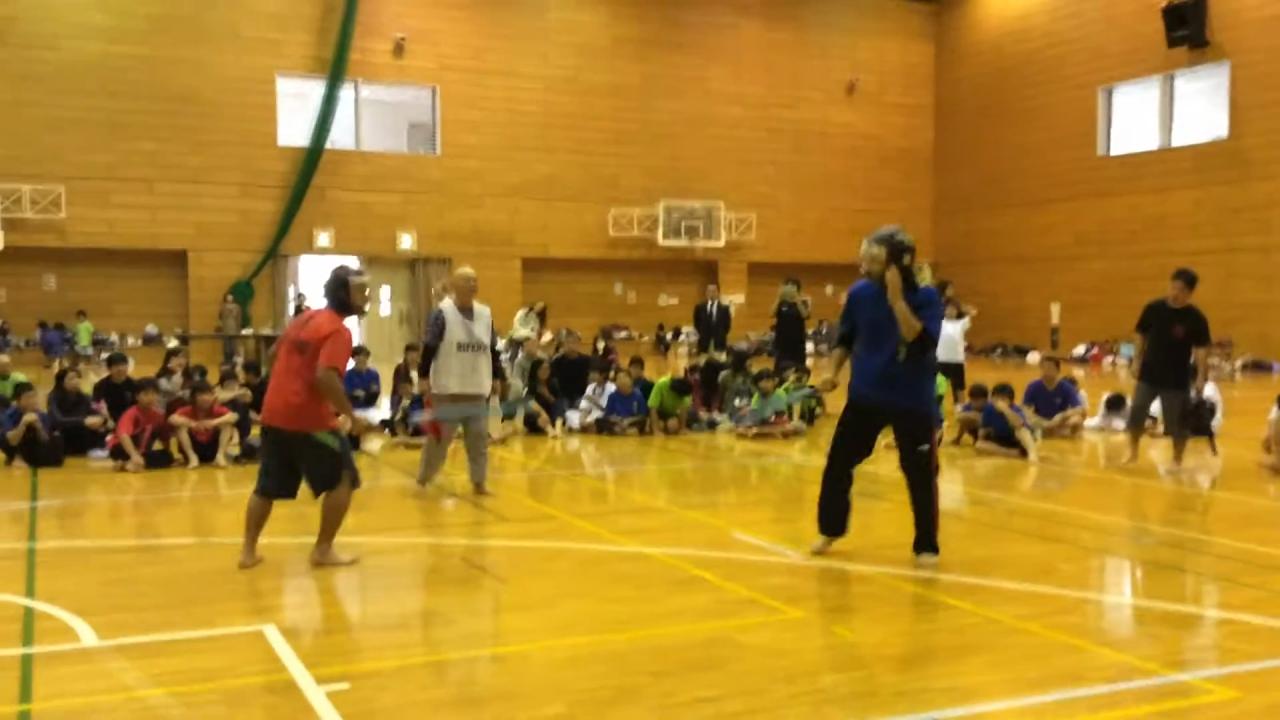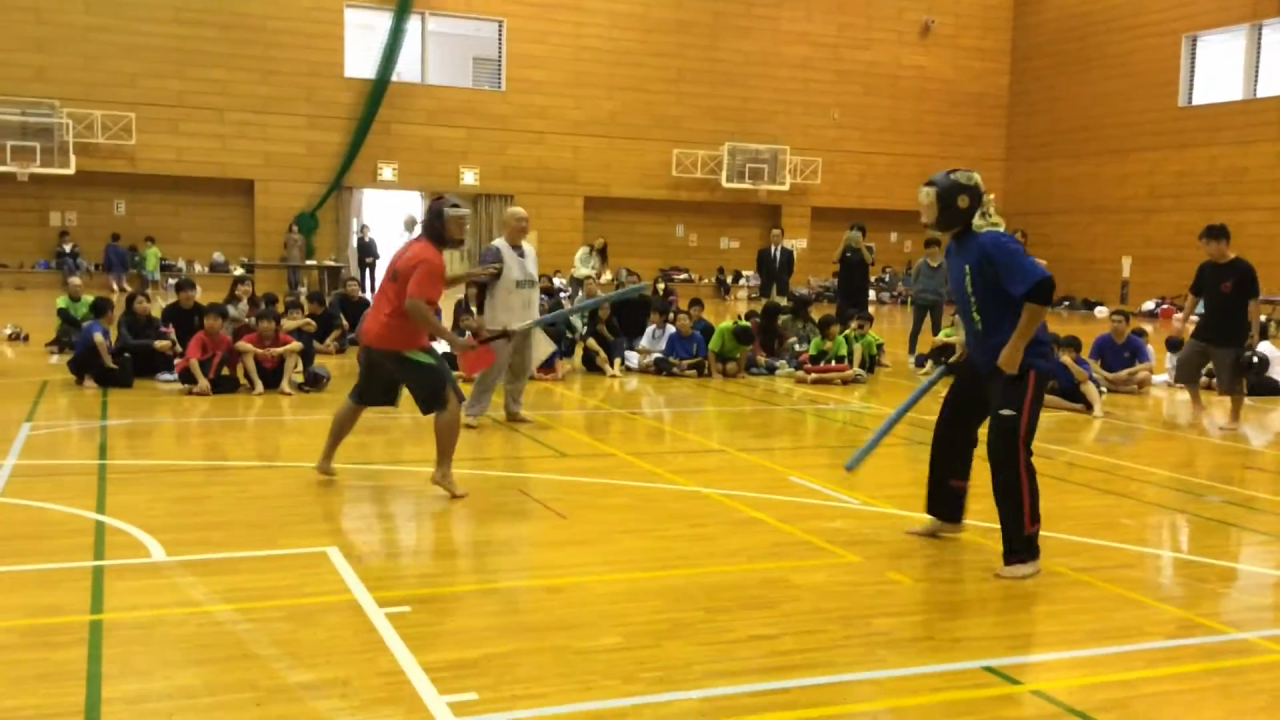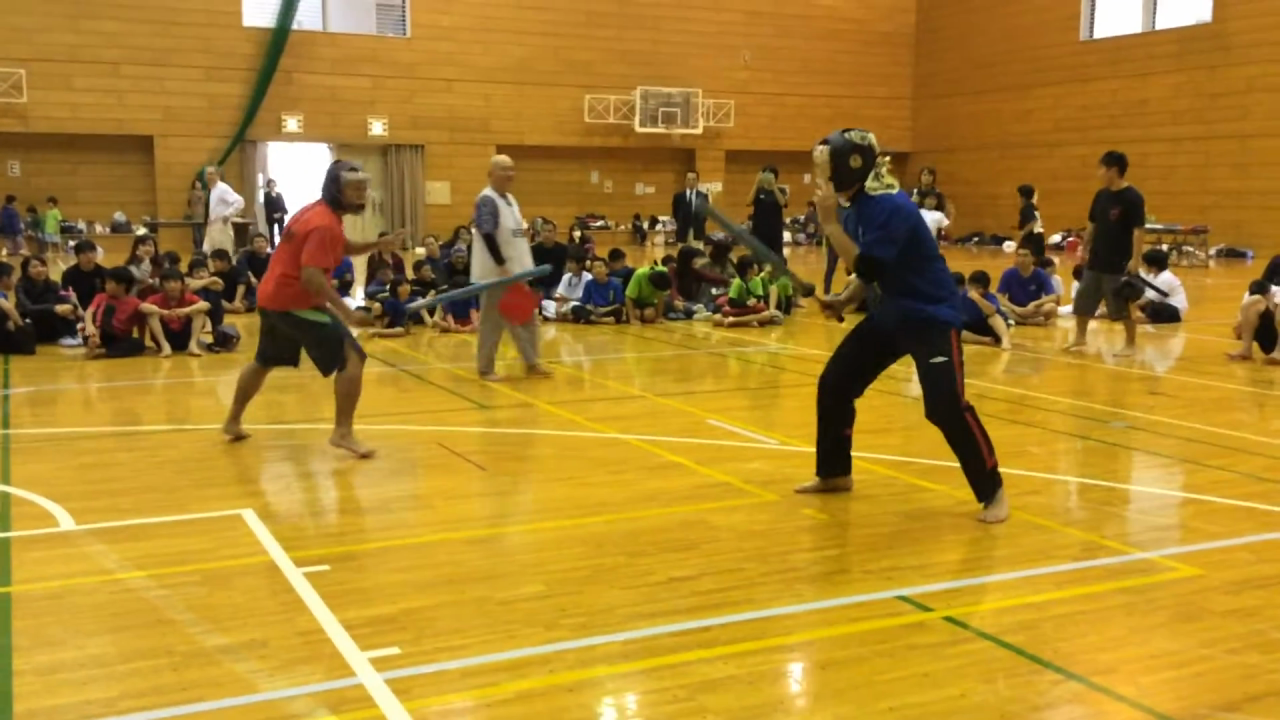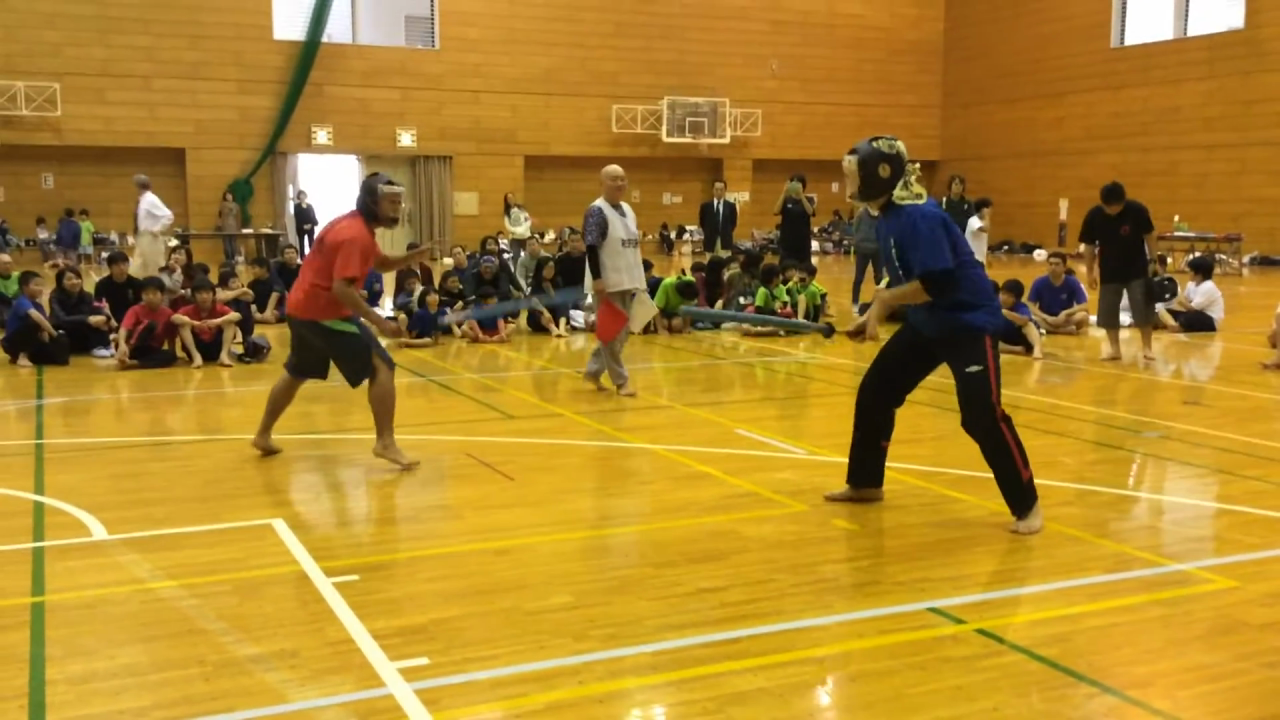
dt=1s
person 1, frame 1
left shoulder: (925, 297)
right shoulder: (859, 293)
left elbow: (921, 341)
right elbow: (846, 337)
left wrist: (896, 299)
right wrist: (833, 372)
left hip: (912, 399)
right hip: (865, 395)
left knee: (921, 472)
right knee: (839, 460)
left ankle: (926, 546)
right ankle: (831, 529)
person 1, frame 2
left shoulder: (993, 245)
right shoulder: (955, 248)
left elbow: (1041, 289)
left wrist: (1016, 346)
right wrist: (967, 337)
left hip: (1019, 362)
right hip: (981, 360)
left knee: (1007, 447)
right knee: (950, 430)
left ankle: (1023, 552)
right ankle: (946, 515)
person 1, frame 3
left shoulder: (893, 208)
right shoulder: (857, 209)
left elbow: (869, 267)
left wrist: (830, 224)
right wrist: (842, 301)
left hip: (931, 316)
right hip: (889, 315)
left knee: (946, 404)
right knee: (834, 383)
left ankle: (992, 491)
right ankle: (835, 473)
person 1, frame 4
left shoulder: (920, 217)
right shoulder: (890, 217)
left elbow: (936, 282)
left wrist: (883, 300)
right wrist: (871, 317)
left hip: (968, 323)
right hip: (925, 324)
left knee: (983, 416)
right knee: (873, 393)
left ankle: (1027, 505)
right ankle: (865, 483)
person 2, frame 1
left shoulder: (303, 319)
right shoulder: (338, 331)
left elbow: (275, 355)
right elbow: (325, 376)
right wrist: (351, 415)
left hip: (274, 414)
right hip: (309, 419)
left knee: (267, 487)
right knee: (343, 480)
left ankle: (248, 551)
right ankle: (324, 550)
person 2, frame 2
left shoulder: (413, 247)
right shoulder: (430, 258)
right elbow: (415, 305)
left wrist: (465, 277)
right wrist: (451, 338)
left hip: (373, 336)
right hip: (402, 341)
left knee: (358, 399)
right knee: (449, 400)
left ankle: (326, 458)
right ankle: (443, 472)
person 2, frame 3
left shoulder: (317, 212)
right shoulder: (325, 224)
left elbow: (344, 248)
right elbow: (312, 275)
left wrist: (381, 243)
right wrist: (346, 312)
left hip: (272, 299)
right hip: (295, 302)
left knee: (264, 361)
right knee: (352, 358)
left ankle: (233, 422)
right ankle: (344, 433)
person 2, frame 4
left shoulder: (354, 226)
right shoulder: (356, 235)
left elbow: (383, 264)
right elbow: (342, 288)
left wrist: (417, 254)
right wrist: (378, 321)
left hip: (303, 310)
right hip: (325, 314)
left knee: (296, 374)
right knee: (381, 368)
left ankle: (264, 435)
right ankle: (386, 443)
person 3, frame 1
left shoulder: (485, 314)
right shoulder: (442, 313)
left elbow: (492, 349)
right elbow: (429, 348)
left wrist: (497, 378)
right wrist: (424, 378)
left hip: (477, 387)
right hip: (448, 387)
left knee: (479, 435)
right knee: (440, 434)
left ankle: (479, 481)
right ankle: (423, 478)
person 3, frame 2
left shoulder: (530, 251)
right shoulder: (495, 251)
right elbow: (482, 285)
left wrist: (536, 315)
right wrist: (480, 315)
left hip: (525, 321)
right hip: (501, 321)
left knee: (522, 368)
right knee: (493, 367)
left ankle: (513, 410)
right ankle: (473, 411)
person 3, frame 3
left shoulder: (509, 200)
right shoulder: (486, 201)
right elbow: (488, 236)
left wrist: (522, 269)
right wrist: (502, 267)
left hip: (517, 270)
right hip: (496, 273)
right knee: (492, 321)
left ankle: (532, 363)
right ankle: (485, 368)
person 3, frame 4
left shoulder: (627, 209)
right shoulder: (597, 211)
right elbow: (591, 248)
left wrist: (637, 277)
right wrist: (597, 279)
left hip: (626, 281)
right hip: (608, 283)
left knee: (619, 332)
right knee: (613, 332)
left ankle: (593, 371)
right ankle: (620, 381)
person 4, frame 1
left shoulder: (1196, 318)
right shoulder: (1153, 308)
left elbow: (1201, 349)
right elbow: (1141, 335)
left wrist: (1201, 378)
right wrist: (1137, 360)
left hip: (1177, 378)
right hip: (1149, 373)
left knee: (1177, 421)
right knee: (1136, 411)
left ankle: (1177, 460)
right ankle: (1132, 450)
person 4, frame 2
left shoulder: (1244, 269)
right shoulder: (1205, 268)
left elbow: (1253, 302)
right elbow: (1194, 296)
left wrist: (1254, 332)
right wrist: (1182, 320)
left hip: (1233, 336)
right hip: (1205, 331)
left knee: (1232, 379)
right knee: (1184, 365)
left ankle: (1234, 418)
right ankle: (1196, 404)
person 4, frame 3
left shoulder: (1133, 198)
right shoulder: (1101, 195)
left elbow: (1138, 230)
left wrist: (1135, 259)
right wrist: (1084, 249)
left hip: (1118, 264)
right hip: (1096, 262)
left knee: (1121, 306)
right knee: (1083, 301)
left ankle: (1130, 344)
right ankle: (1080, 338)
person 4, frame 4
left shoulder: (1137, 210)
right shoulder: (1093, 216)
left elbow: (1149, 235)
right elbow: (1089, 245)
left wrist: (1153, 261)
right wrist: (1090, 272)
left hip: (1137, 270)
right hip: (1109, 272)
left knee: (1143, 307)
right knee: (1108, 310)
left ankle: (1147, 347)
right ankle: (1114, 348)
